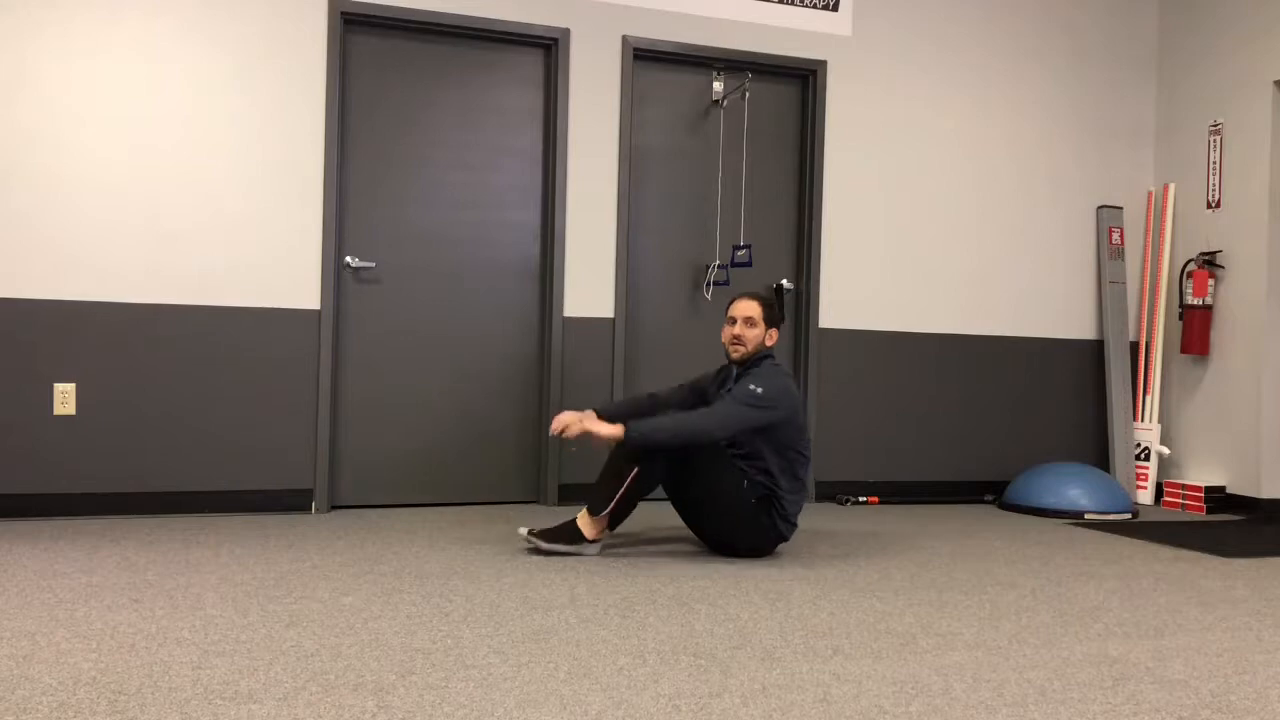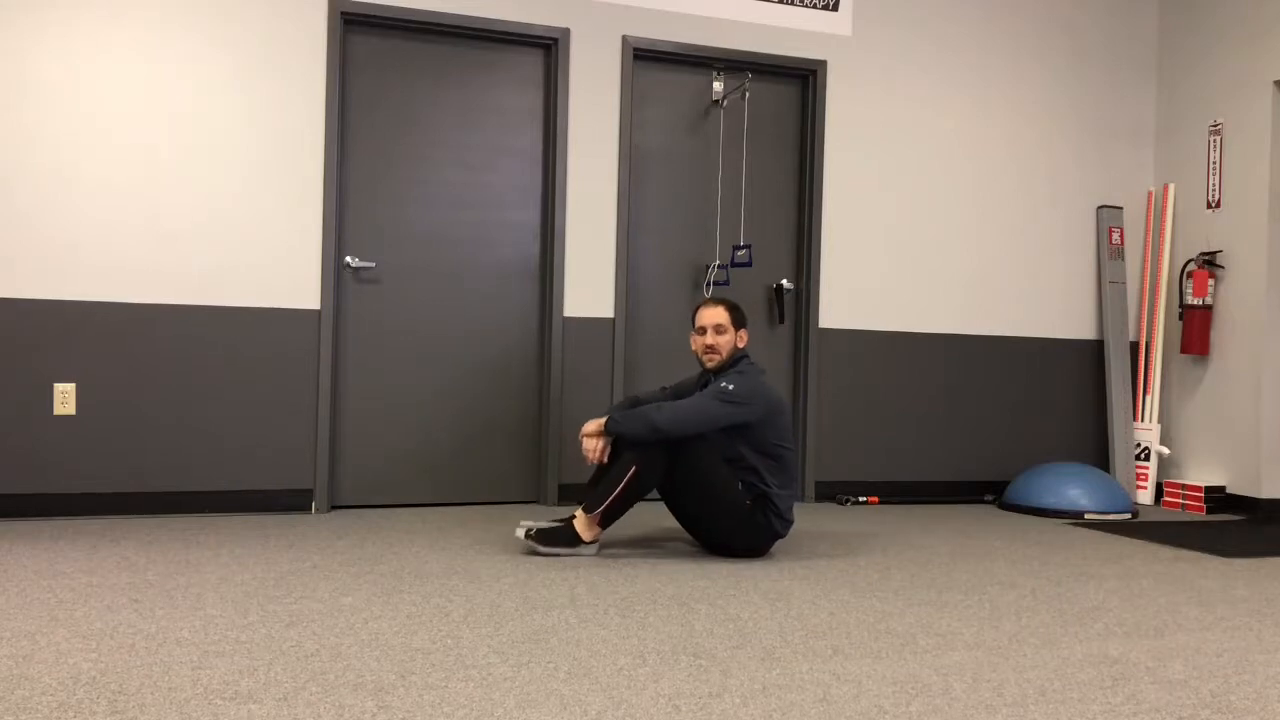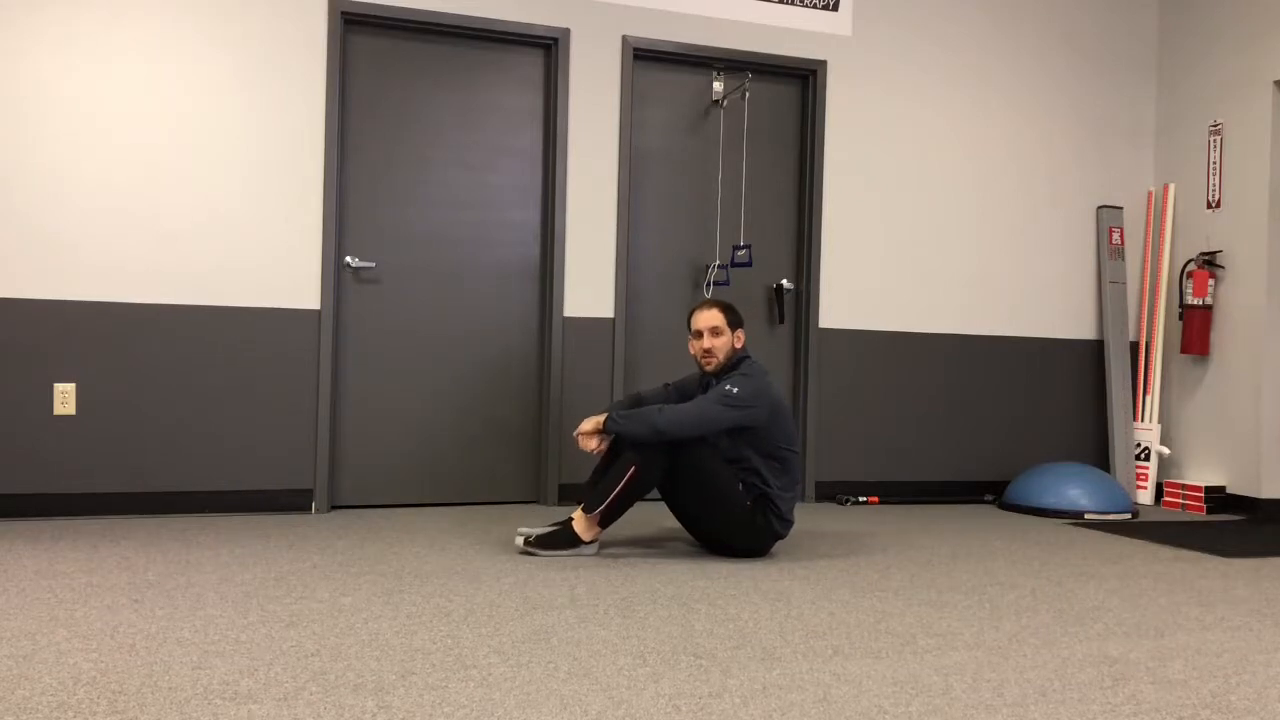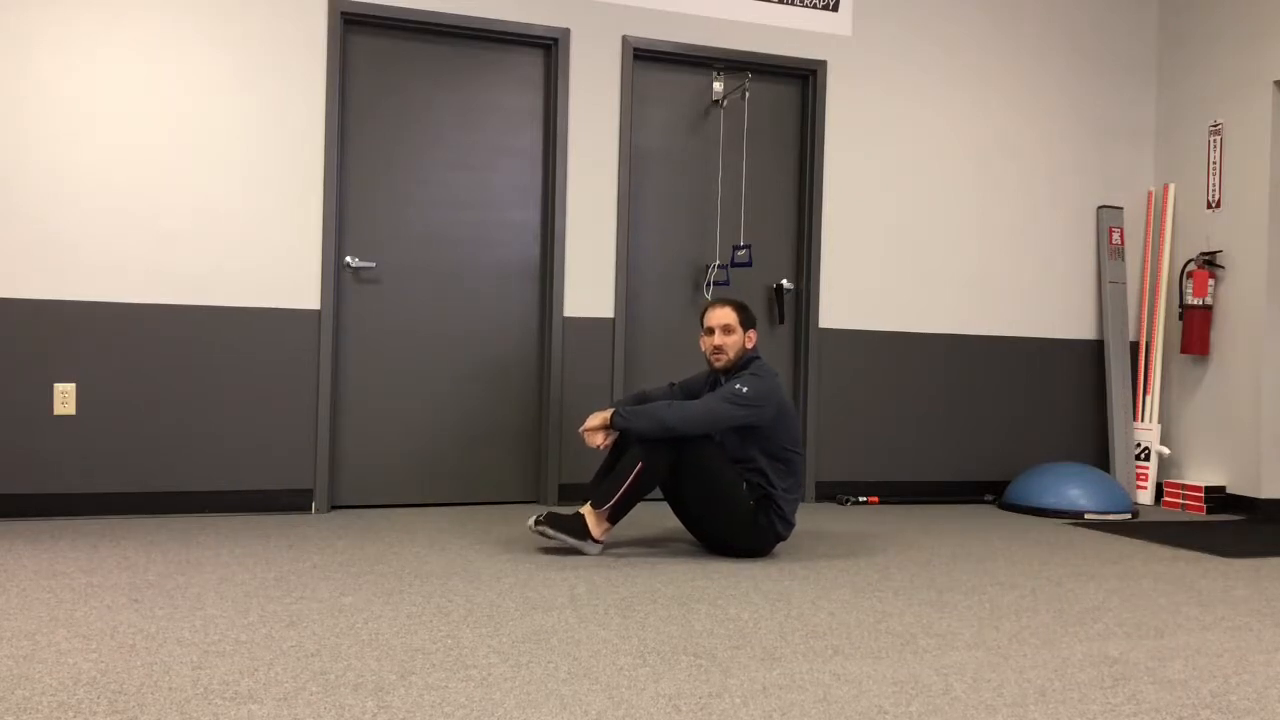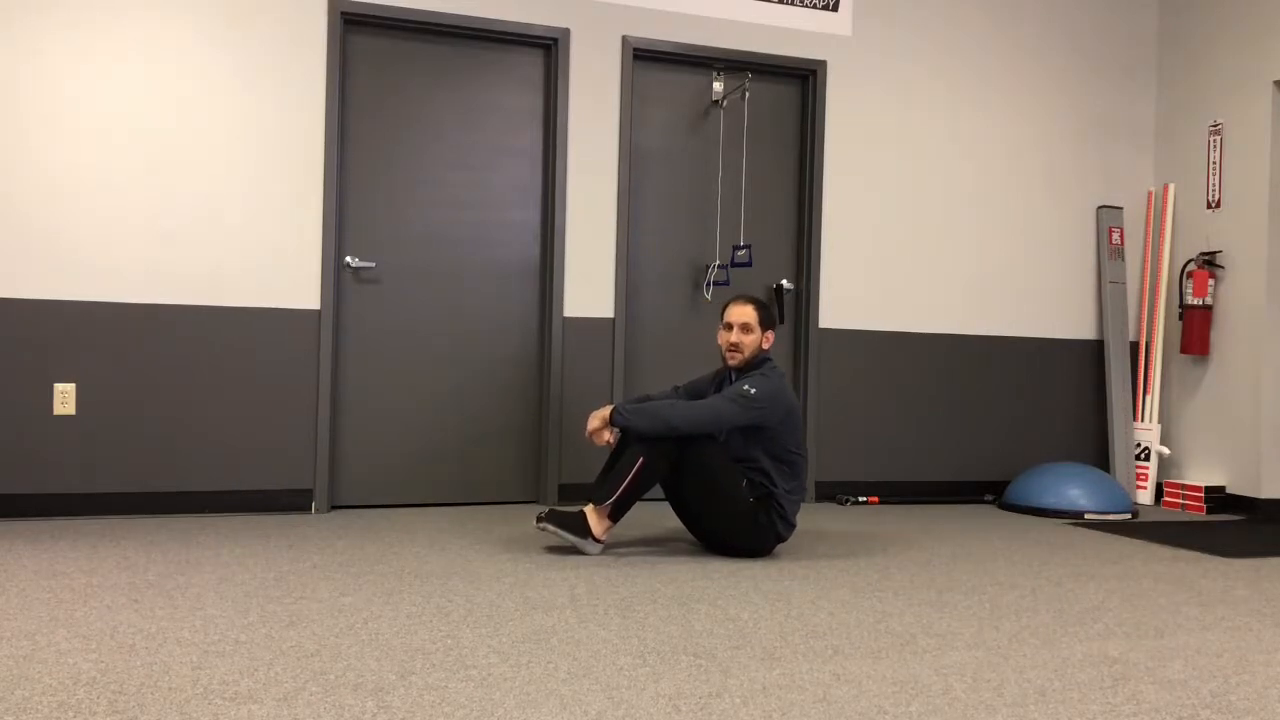
dt=0.7s
person 1, frame 1
left shoulder: (772, 386)
right shoulder: (726, 378)
left elbow: (704, 426)
right elbow: (661, 401)
left wrist: (620, 430)
right wrist: (595, 417)
left hip: (760, 524)
right hip: (728, 511)
left knee: (668, 435)
right knee: (654, 420)
left ankle: (590, 529)
right ankle: (593, 519)
person 1, frame 2
left shoulder: (746, 387)
right shoulder: (708, 381)
left elbow: (671, 418)
right elbow: (640, 404)
left wrist: (605, 424)
right wrist: (604, 430)
left hip: (754, 524)
right hip: (724, 513)
left knee: (662, 434)
right knee: (641, 427)
left ankle: (585, 530)
right ankle: (583, 519)
person 1, frame 3
left shoulder: (749, 387)
right shoulder: (710, 379)
left elbow: (675, 421)
right elbow: (646, 400)
left wrist: (605, 421)
right wrist: (605, 426)
left hip: (755, 523)
right hip: (724, 511)
left knee: (661, 437)
right knee: (639, 430)
left ankle: (584, 530)
right ankle: (585, 518)
person 1, frame 4
left shoulder: (758, 387)
right shoulder: (718, 377)
left elbow: (682, 417)
right elbow: (653, 398)
left wrist: (612, 417)
right wrist: (610, 419)
left hip: (757, 524)
right hip: (728, 509)
left knee: (667, 431)
right knee: (641, 428)
left ankle: (593, 525)
right ankle: (590, 516)
person 1, frame 5
left shoulder: (766, 389)
right shoulder: (727, 377)
left elbow: (688, 416)
right elbow: (667, 399)
left wrist: (613, 414)
right wrist: (613, 417)
left hip: (759, 524)
right hip: (727, 510)
left knee: (670, 430)
right knee: (650, 425)
left ankle: (595, 524)
right ankle: (594, 516)
